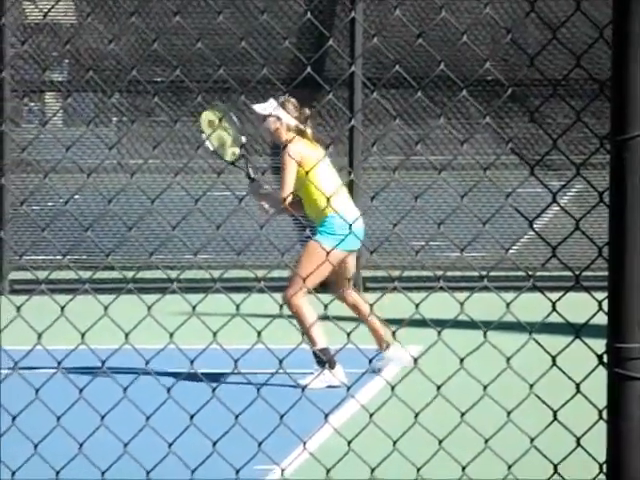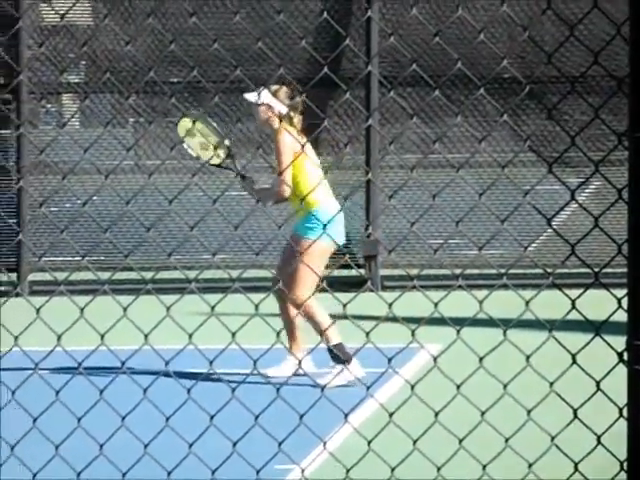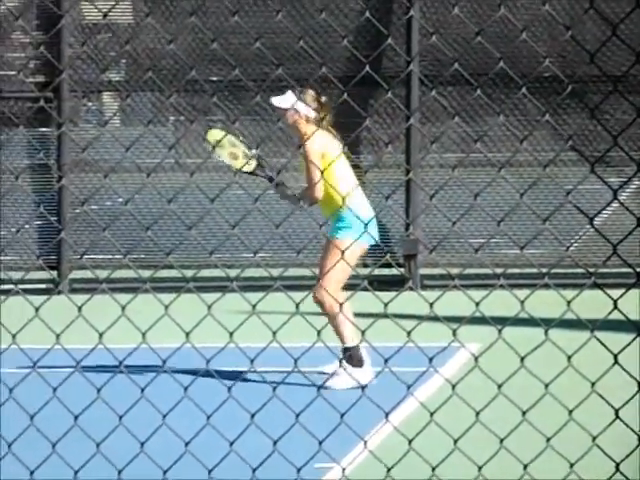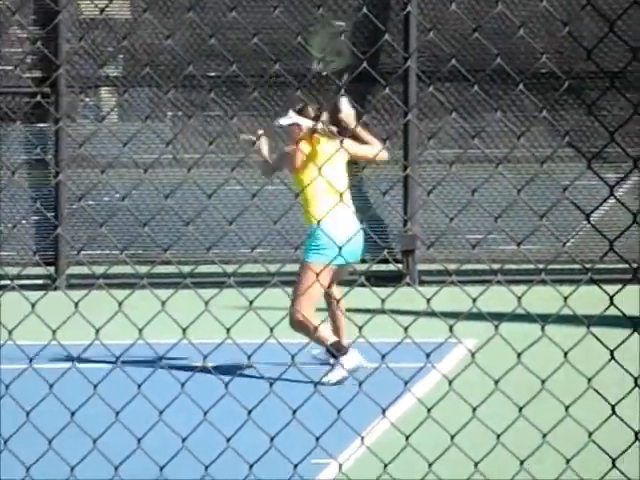
dt=0.4s
person 1, frame 1
left shoulder: (291, 148)
right shoulder: (303, 145)
left elbow: (285, 199)
left wrist: (261, 195)
right wrist: (272, 202)
left hip: (335, 225)
right hip: (348, 222)
left knee: (295, 294)
right knee: (345, 292)
left ankle: (330, 367)
right ankle: (392, 348)
person 1, frame 2
left shoulder: (283, 137)
right shoulder: (288, 134)
left elbow: (284, 190)
left wrist: (258, 192)
right wrist: (264, 194)
left hip: (322, 219)
right hip: (312, 218)
left knee: (300, 295)
right knee: (282, 286)
left ankle: (346, 363)
right ankle: (298, 357)
person 1, frame 3
left shoulder: (311, 142)
right shoulder: (323, 135)
left elbow: (315, 194)
left wrist: (288, 196)
right wrist: (298, 195)
left hip: (353, 220)
right hip: (358, 218)
left knee: (324, 293)
right knee: (332, 290)
left ankle: (358, 366)
right ankle: (352, 355)
person 1, frame 4
left shoulder: (293, 152)
right shoulder: (339, 144)
left elbow: (269, 168)
right elbow: (380, 154)
left wrist: (262, 147)
right wrist: (355, 125)
left hip: (326, 236)
right hip: (352, 234)
left knee: (299, 317)
right knee: (327, 283)
left ankle: (342, 354)
right ankle: (341, 347)
